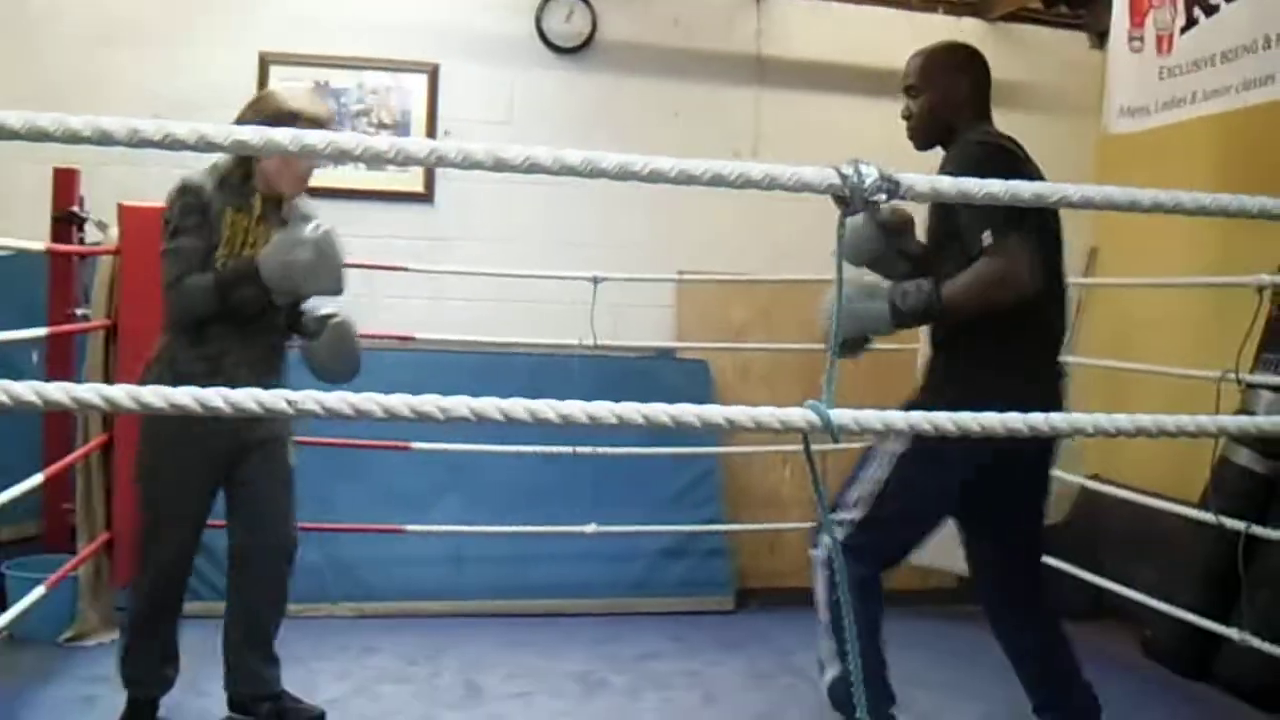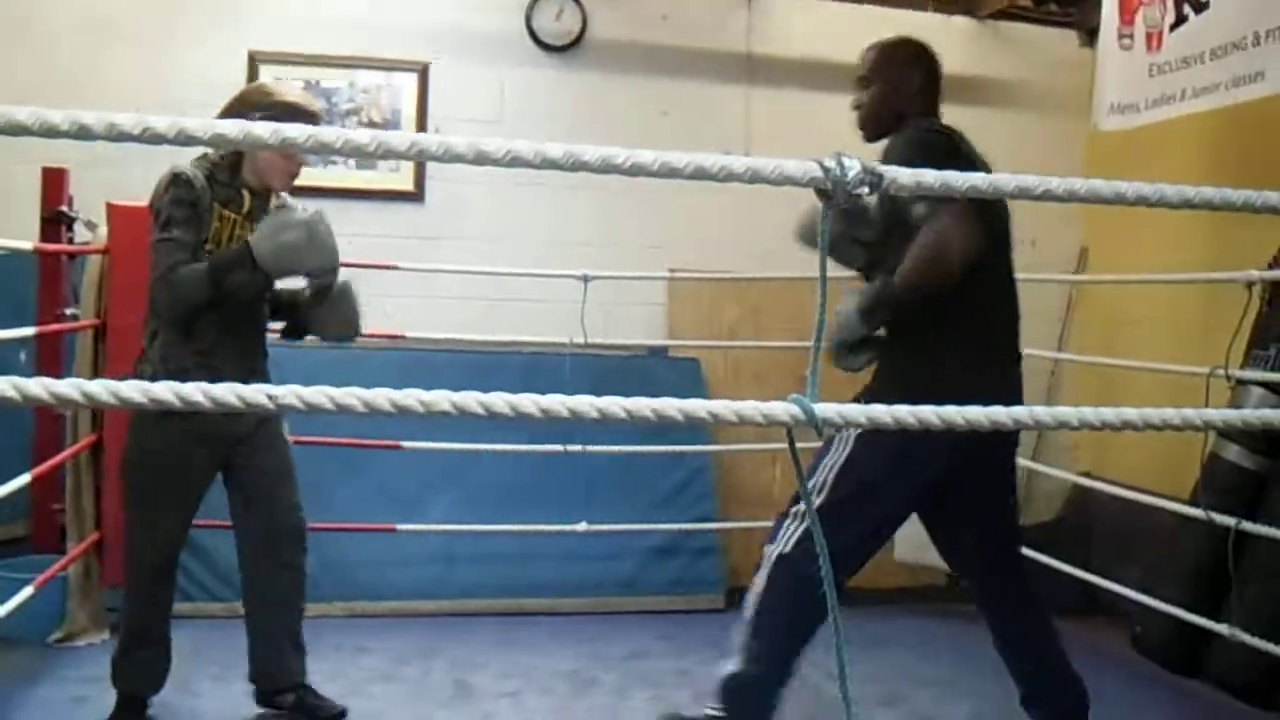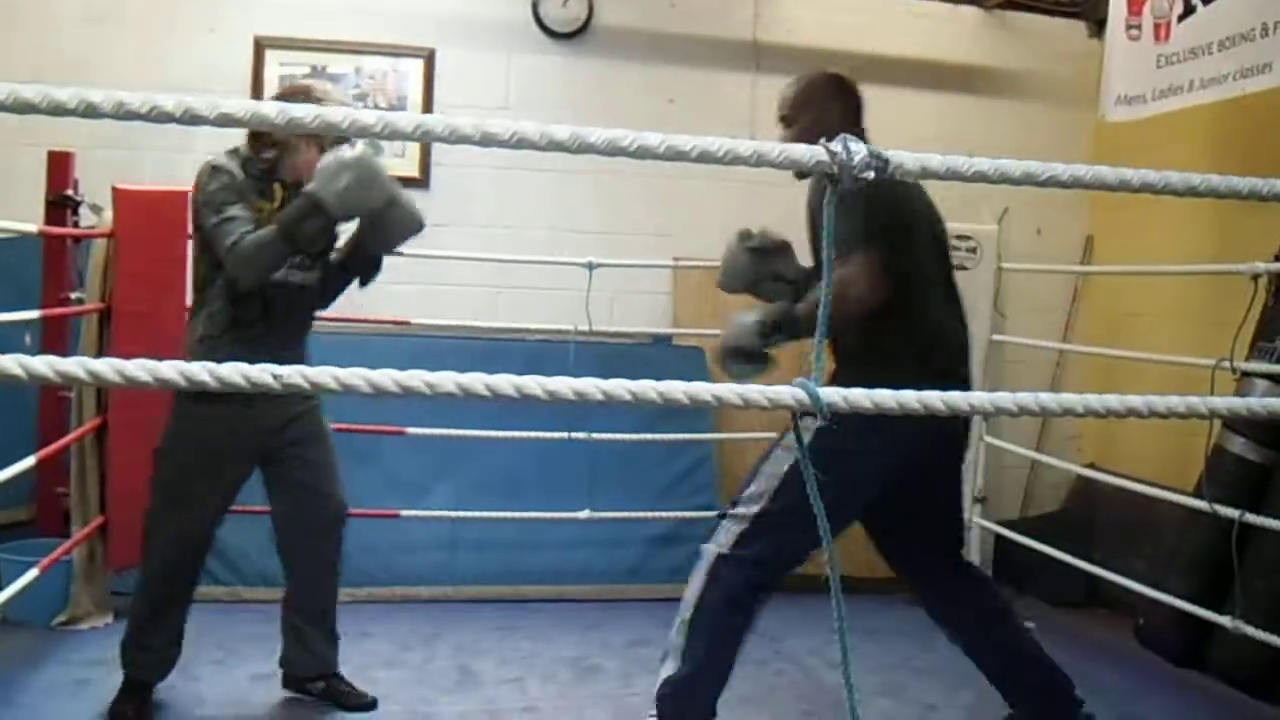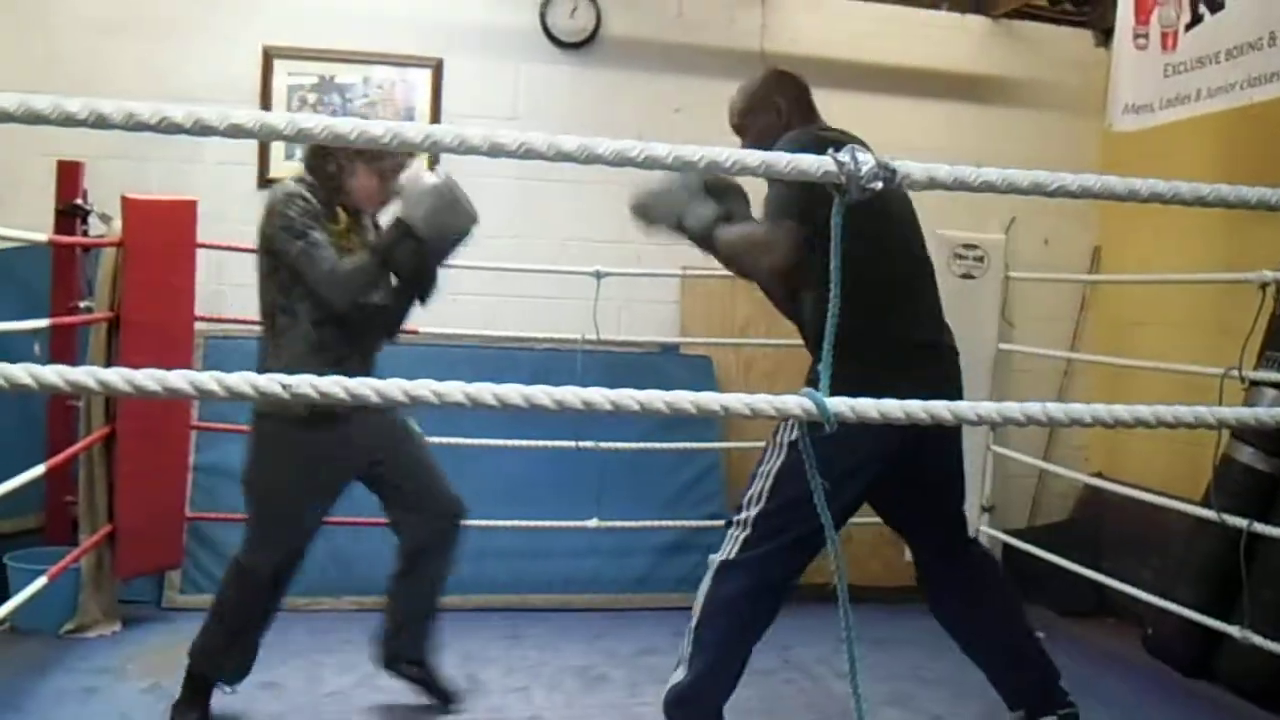
dt=0.2s
person 1, frame 1
left shoulder: (979, 157)
right shoulder: (1002, 165)
left elbow: (1013, 277)
left wrist: (899, 300)
right wrist: (908, 257)
left hip: (968, 401)
right hip: (1027, 405)
left knee: (846, 548)
right knee: (1010, 577)
person 1, frame 2
left shoulder: (914, 149)
right shoulder: (951, 155)
left elbow: (955, 240)
left wrist: (874, 302)
right wrist: (873, 255)
left hip: (921, 392)
right hip: (985, 394)
left knee: (805, 546)
right knee: (994, 566)
person 1, frame 3
left shoulder: (842, 178)
right shoulder: (893, 183)
left elbow: (860, 289)
left wrist: (771, 323)
right wrist: (788, 281)
left hip: (874, 404)
right hip: (938, 404)
left knee: (739, 558)
right knee: (940, 568)
person 1, frame 4
left shoulder: (807, 154)
left elbow: (776, 258)
left wrist: (699, 219)
right wrist: (730, 218)
left hip: (860, 392)
right hip: (928, 384)
left knee: (748, 564)
right knee: (949, 551)
person 2, frame 1
left shoulder: (298, 220)
right shoulder: (199, 195)
right elbow: (181, 298)
left wrist: (318, 330)
right wrist: (259, 275)
left hip: (260, 412)
right hip: (184, 410)
left knee: (270, 550)
right knee: (165, 556)
person 2, frame 2
left shoulder: (275, 211)
right shoulder: (185, 186)
right elbow: (173, 287)
left wrist: (308, 303)
right wrist: (252, 255)
left hip: (249, 403)
right hip: (174, 402)
left knee: (279, 534)
right knee: (154, 549)
person 2, frame 3
left shoulder: (304, 197)
right shoulder: (223, 179)
right elbow: (246, 261)
left wrist: (364, 247)
right wrist: (321, 208)
left hip: (287, 392)
right hip: (217, 391)
left knee: (320, 523)
right knee: (180, 535)
left ankle: (314, 665)
person 2, frame 4
left shoulder: (355, 224)
right shoulder: (291, 205)
right elbow: (338, 290)
left wrist: (418, 270)
right wrist: (407, 238)
left hip: (361, 407)
right hip: (298, 416)
left knee: (437, 518)
right knee: (268, 561)
left ankle: (406, 647)
